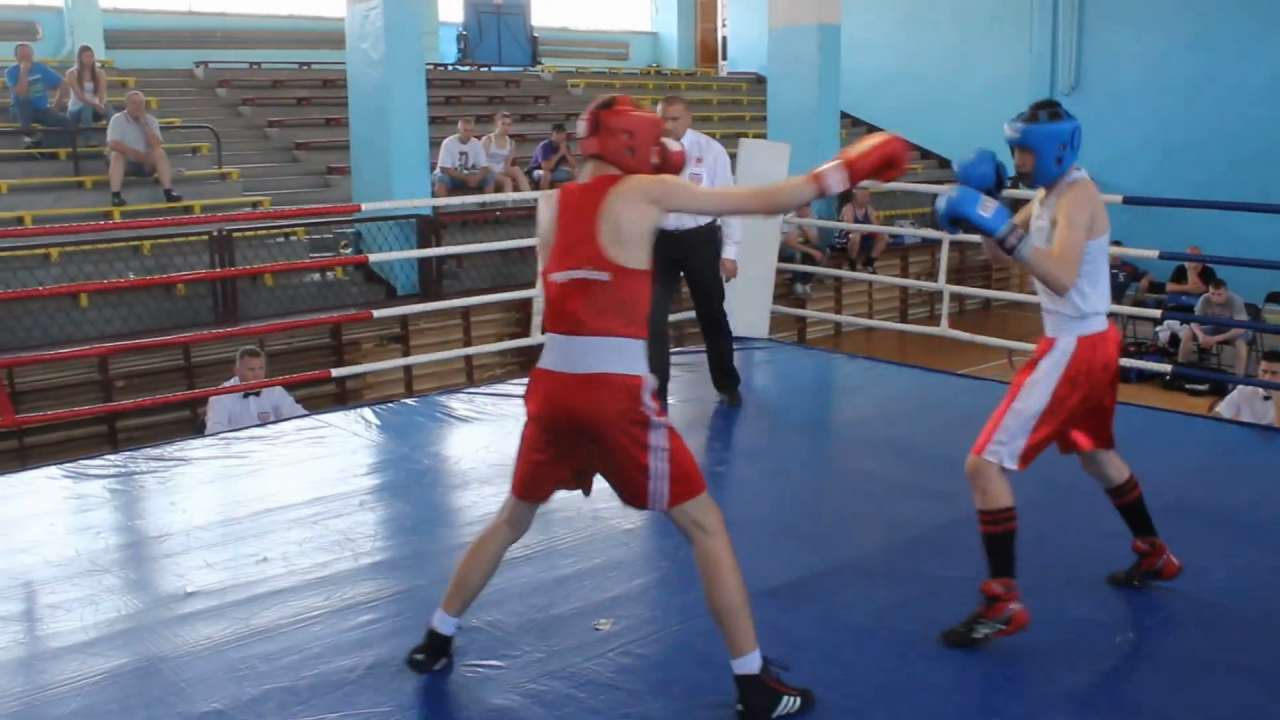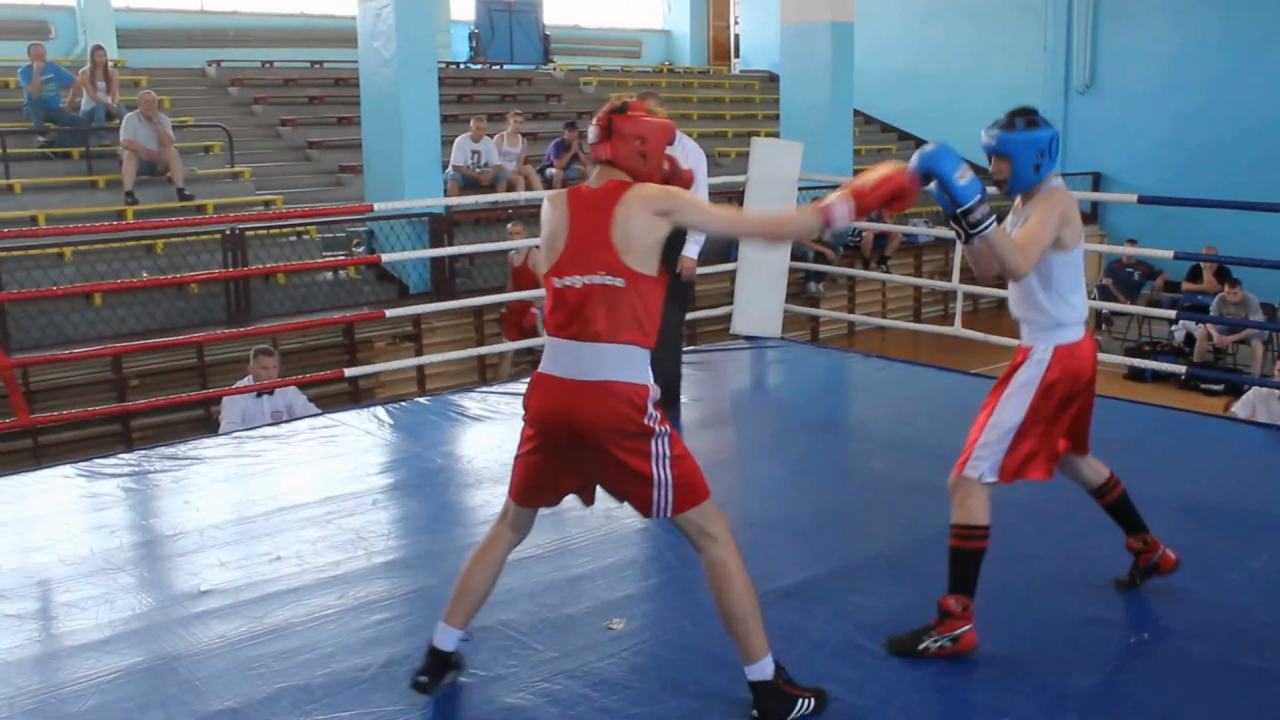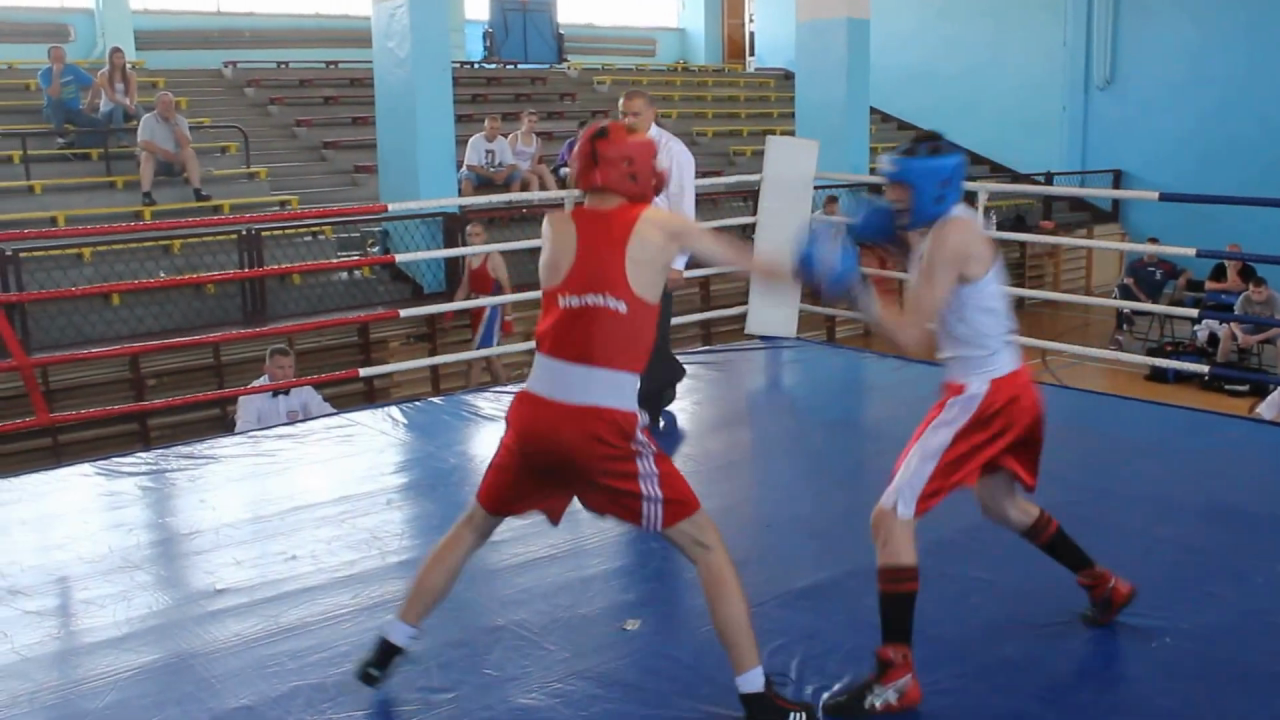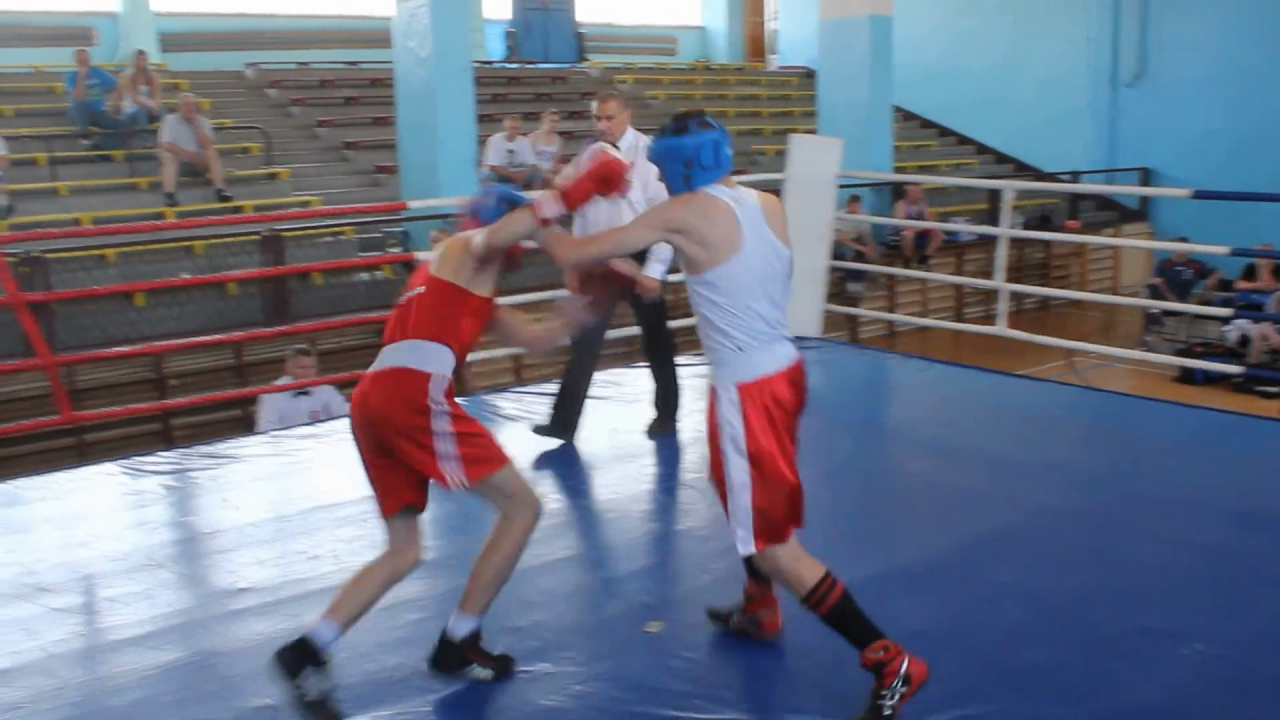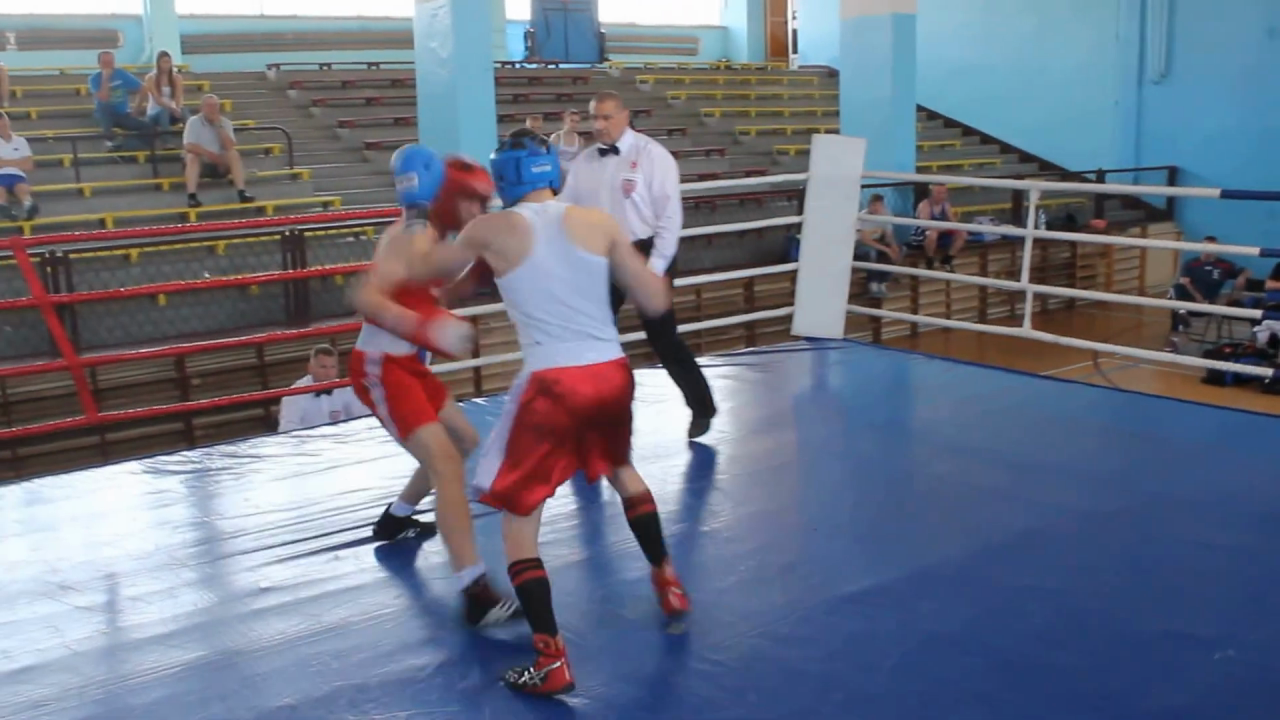
dt=0.5s
person 1, frame 1
left shoulder: (550, 204)
right shoulder: (647, 190)
right elbow: (766, 199)
right wrist: (846, 166)
left hip: (552, 387)
right hip: (617, 392)
left knee: (511, 521)
right knee: (706, 528)
left ankle: (436, 641)
person 1, frame 2
left shoulder: (556, 206)
right shoulder: (658, 200)
right elbow: (774, 227)
right wrist: (856, 198)
left hip: (553, 393)
right hip: (621, 401)
left knee: (509, 527)
right knee: (712, 536)
left ankle: (440, 655)
person 1, frame 3
left shoulder: (558, 226)
right shoulder: (661, 224)
right elbow: (741, 258)
left hip: (535, 416)
right hip: (605, 427)
left knee: (471, 530)
right knee: (709, 549)
left ankle: (385, 651)
person 1, frame 4
left shoulder: (483, 299)
right shoulder: (472, 247)
left elbow: (541, 339)
right elbow: (504, 231)
right wrist: (569, 195)
left hip: (376, 402)
right hip: (415, 398)
left knee: (403, 553)
right knee: (522, 507)
left ankle: (308, 650)
right ankle: (457, 643)
person 1, frame 5
left shoulder: (434, 233)
right shoulder: (414, 234)
right elbow: (368, 303)
right wrist: (427, 327)
left hip: (411, 363)
right hip: (380, 368)
left knee: (463, 442)
right knee: (447, 463)
left ankle: (395, 517)
right ankle: (476, 594)
person 2, frame 1
left shoulder: (1076, 196)
right shoulder: (1051, 194)
left elbow: (1061, 277)
right elbow: (1003, 258)
left wrist: (1002, 226)
right wrist: (984, 211)
left hip: (1075, 350)
right hip: (1088, 344)
left knee: (986, 465)
right knee: (1096, 454)
left ankle: (1003, 605)
right ankle: (1154, 555)
person 2, frame 2
left shoulder: (1052, 201)
right shoulder: (1030, 198)
left elbow: (1019, 265)
right elbow: (985, 269)
left wrist: (970, 202)
right wrist: (960, 213)
left hip: (1051, 357)
right hip: (1071, 351)
left knee: (970, 480)
right knee: (1074, 459)
left ankle: (956, 620)
right ankle: (1150, 550)
person 2, frame 3
left shoulder: (950, 239)
right shoulder: (941, 219)
left elbow: (910, 333)
left wrist: (849, 286)
right wrist: (875, 232)
left hip: (988, 392)
right hip: (985, 386)
left knee: (890, 518)
right knee: (1003, 505)
right ankle: (1103, 585)
person 2, frame 4
left shoulder: (683, 214)
right shoulder: (768, 204)
left elbow: (577, 253)
left hip: (747, 391)
right hip: (784, 372)
left knee: (764, 550)
right knee: (755, 501)
left ankle: (890, 662)
right ankle: (759, 610)
person 2, frame 5
left shoulder: (490, 229)
right shoulder: (597, 222)
left elbow: (425, 271)
right elbow: (655, 302)
left hip: (551, 385)
right hip: (612, 373)
left knee: (516, 520)
right knee: (619, 469)
left ankle: (551, 659)
right ankle: (666, 583)
person 3, frame 1
left shoulder: (711, 150)
left wrist: (729, 251)
left hip: (700, 239)
right hip: (660, 240)
left knee: (712, 316)
right knee: (653, 317)
left ankle: (728, 384)
right ankle: (656, 389)
person 3, frame 2
left shoulder: (686, 149)
left elbow: (699, 202)
left wrist: (691, 251)
left hip: (674, 239)
left knee: (669, 322)
left ankle: (668, 399)
right ankle: (662, 394)
person 3, frame 3
left shoulder: (673, 151)
left elbow: (684, 209)
left wrist: (678, 261)
left knee: (652, 326)
left ankle: (648, 407)
right ankle: (668, 374)
person 3, frame 4
left shoulder: (648, 154)
right shoulder: (589, 157)
right elbow: (582, 214)
left wrist: (654, 269)
left hip: (639, 254)
left knee: (655, 337)
right knee: (586, 338)
left ankle: (666, 413)
right ankle: (564, 420)
person 3, frame 5
left shoulder: (653, 155)
right shoulder: (583, 162)
left elbow: (670, 217)
left wrist: (656, 265)
left hip: (643, 256)
left knee: (664, 337)
left ankle: (701, 406)
